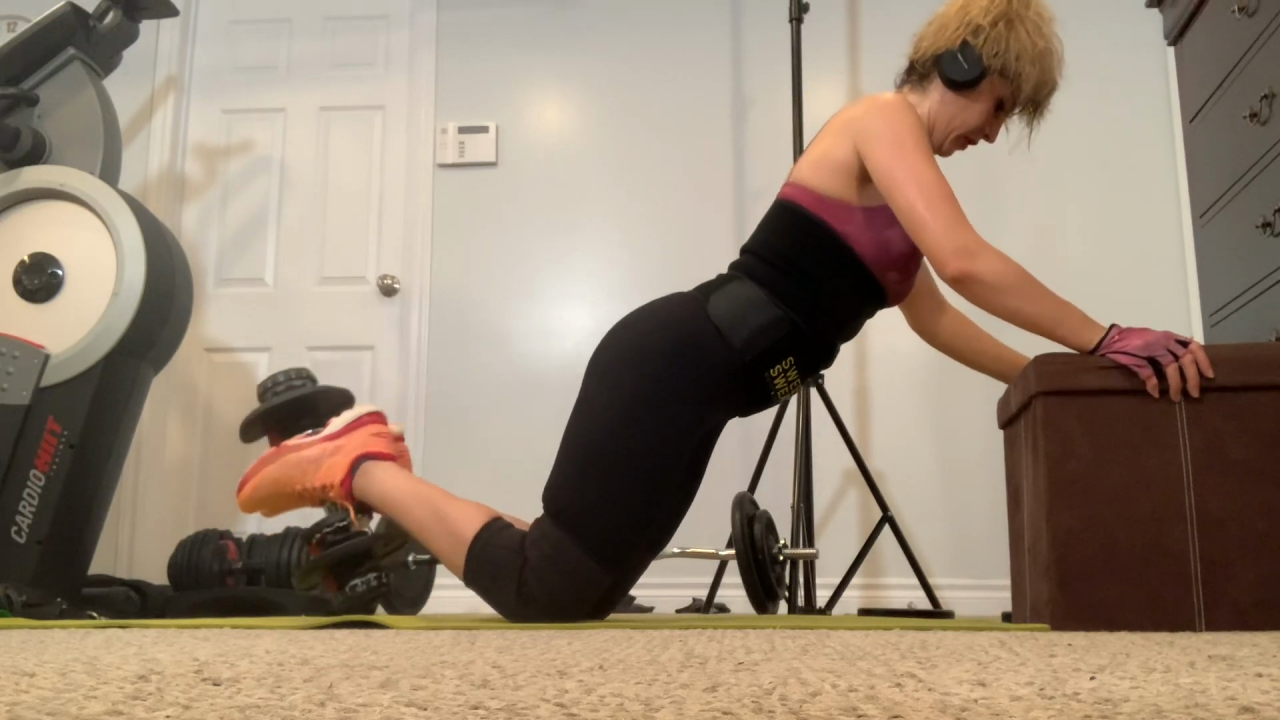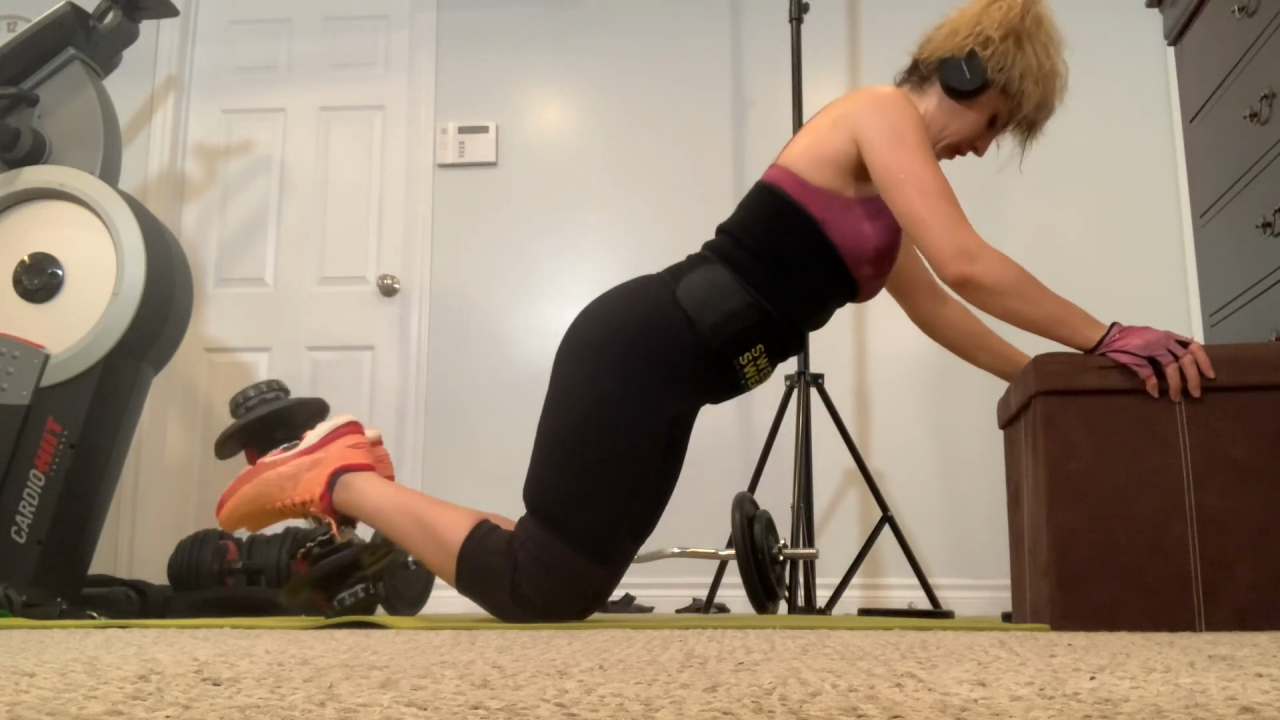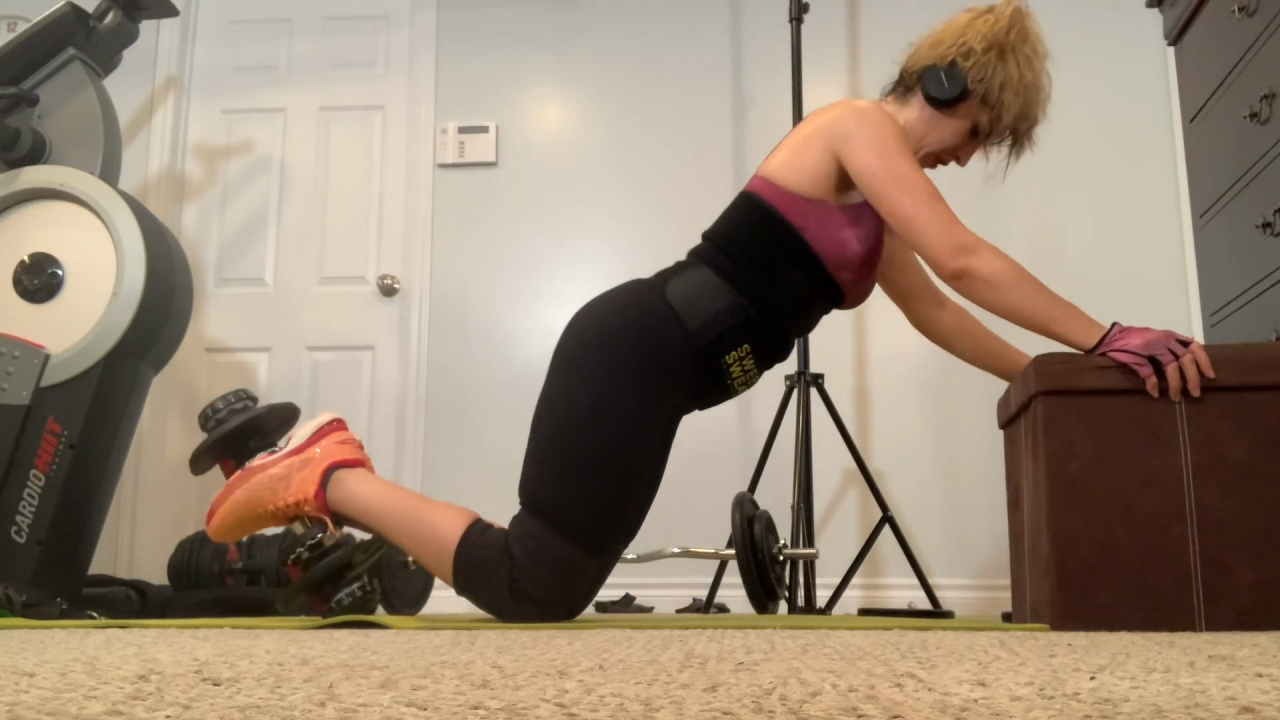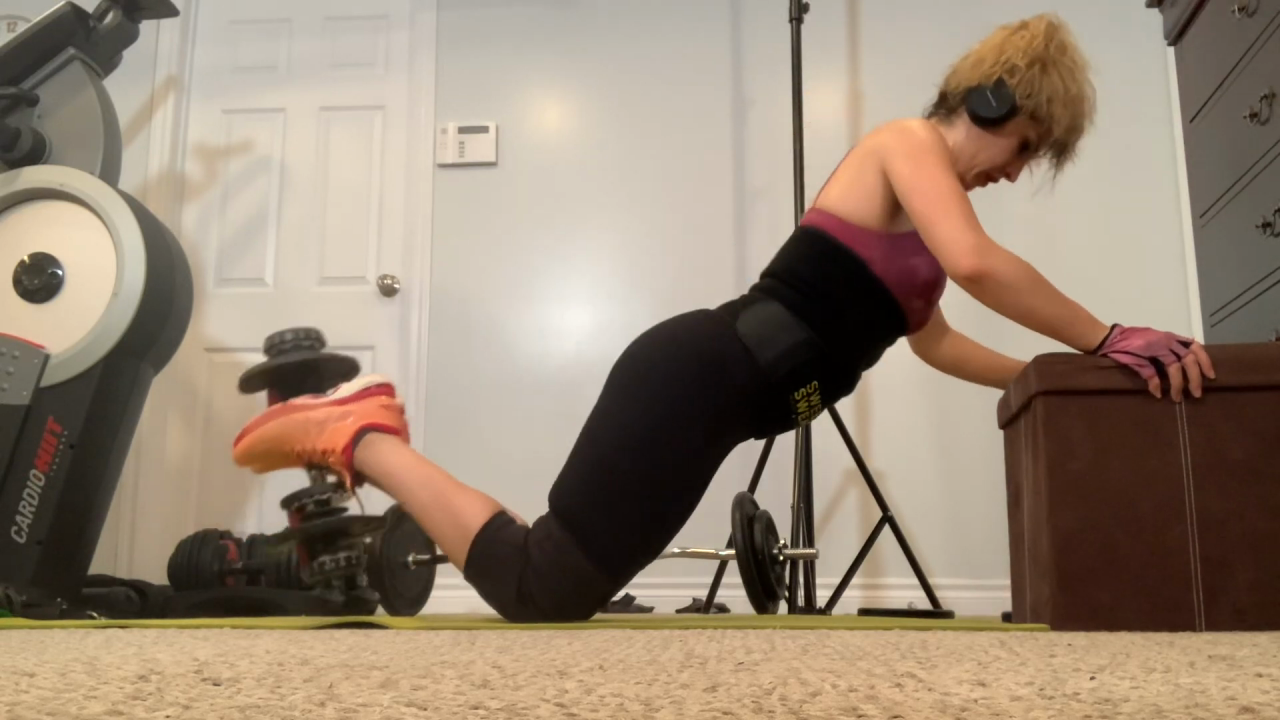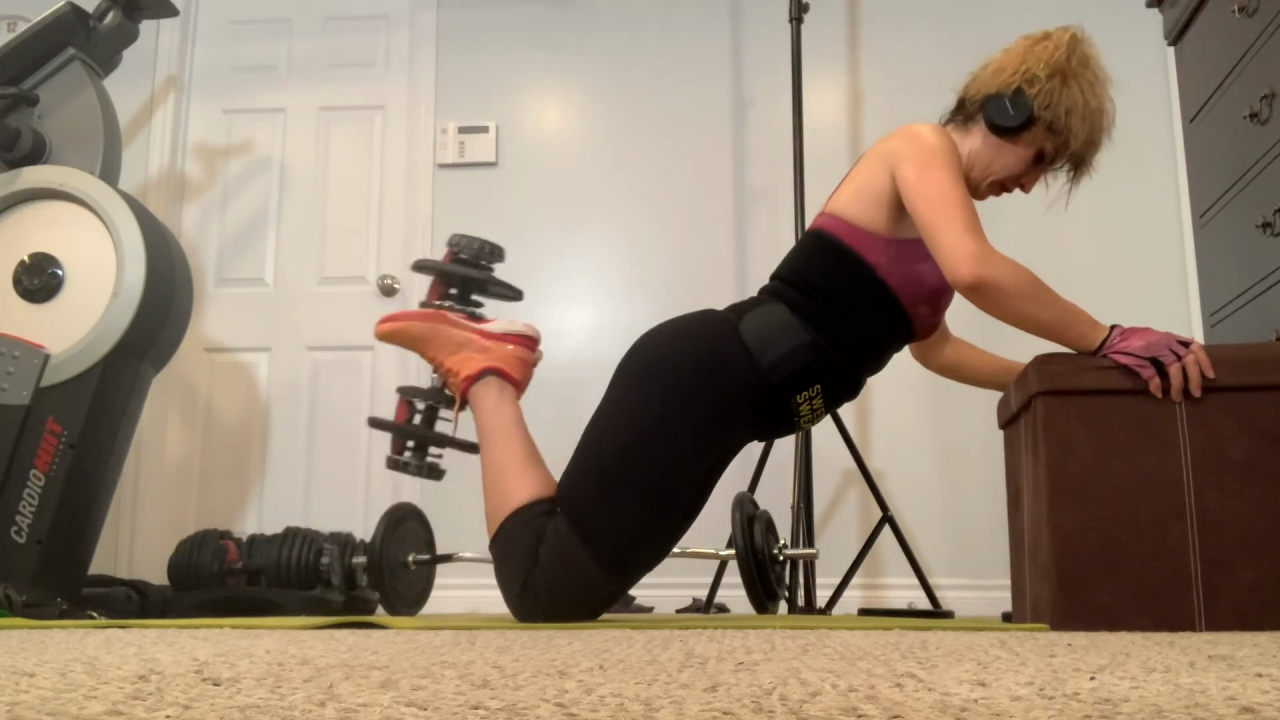
dt=0.5s
person 1, frame 1
left shoulder: (896, 170)
right shoulder: (883, 118)
left elbow: (934, 313)
right elbow: (965, 261)
right wrist: (1104, 340)
left hip: (690, 381)
right hip: (675, 366)
left knee: (577, 590)
right knee: (546, 594)
left ankle: (380, 476)
right ankle: (358, 465)
person 1, frame 2
left shoulder: (882, 187)
right shoulder: (878, 113)
left elbow: (935, 306)
right elbow: (967, 264)
right wrist: (1108, 338)
left hip: (664, 372)
right hip: (639, 351)
left knee: (568, 589)
right knee: (535, 592)
left ankle: (363, 485)
right ankle: (337, 480)
person 1, frame 3
left shoulder: (872, 201)
right shoulder: (858, 126)
left elbow: (933, 310)
right elbow: (961, 260)
right wrist: (1106, 338)
left hip: (654, 372)
right hip: (633, 352)
left knee: (546, 582)
right knee: (533, 589)
left ankle: (344, 488)
right ankle: (326, 477)
person 1, frame 4
left shoulder: (920, 204)
right shoulder: (907, 143)
left elbow: (932, 339)
right elbow: (977, 263)
right wrist: (1106, 340)
left hip: (703, 393)
right hip: (694, 381)
left knee: (556, 584)
right knee: (538, 591)
left ankle: (372, 437)
right ankle: (360, 436)
person 1, frame 5
left shoulder: (934, 204)
right shoulder: (919, 147)
left elbow: (932, 345)
right elbow: (977, 273)
right wrist: (1106, 340)
left hip: (720, 390)
right hip: (701, 378)
left knee: (568, 583)
right knee: (548, 590)
left ankle: (490, 370)
right ankle: (485, 367)
